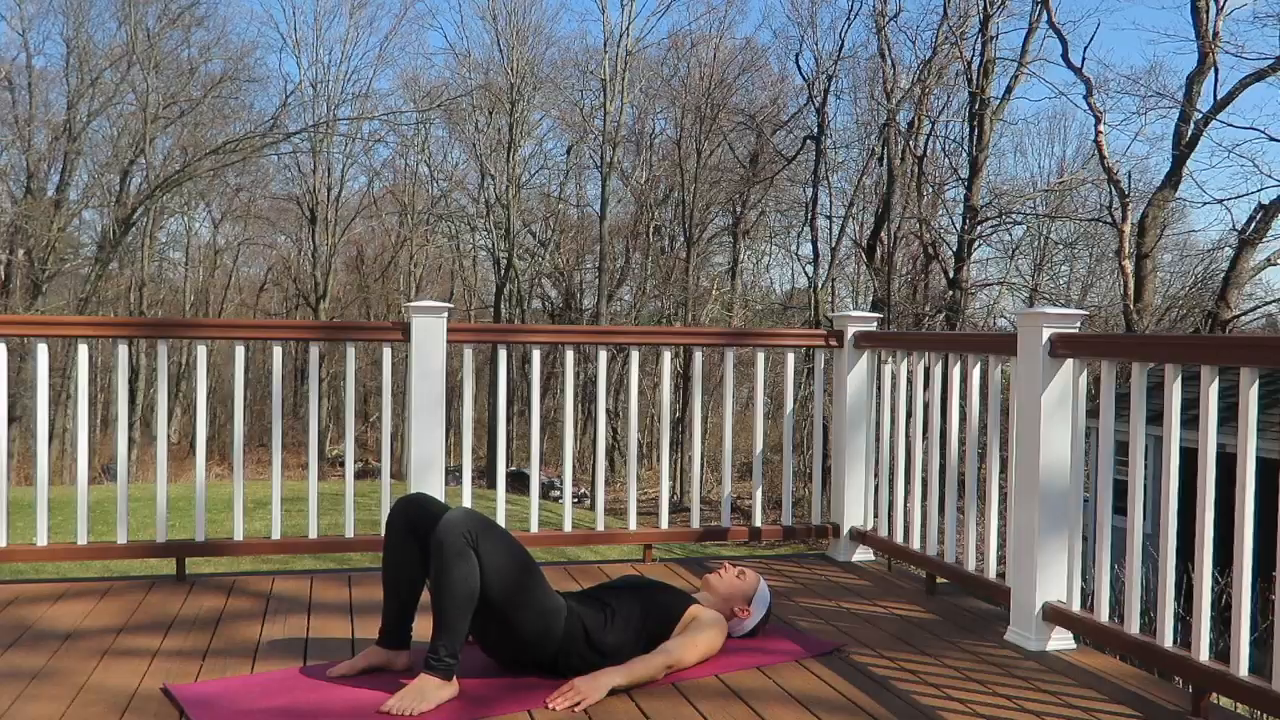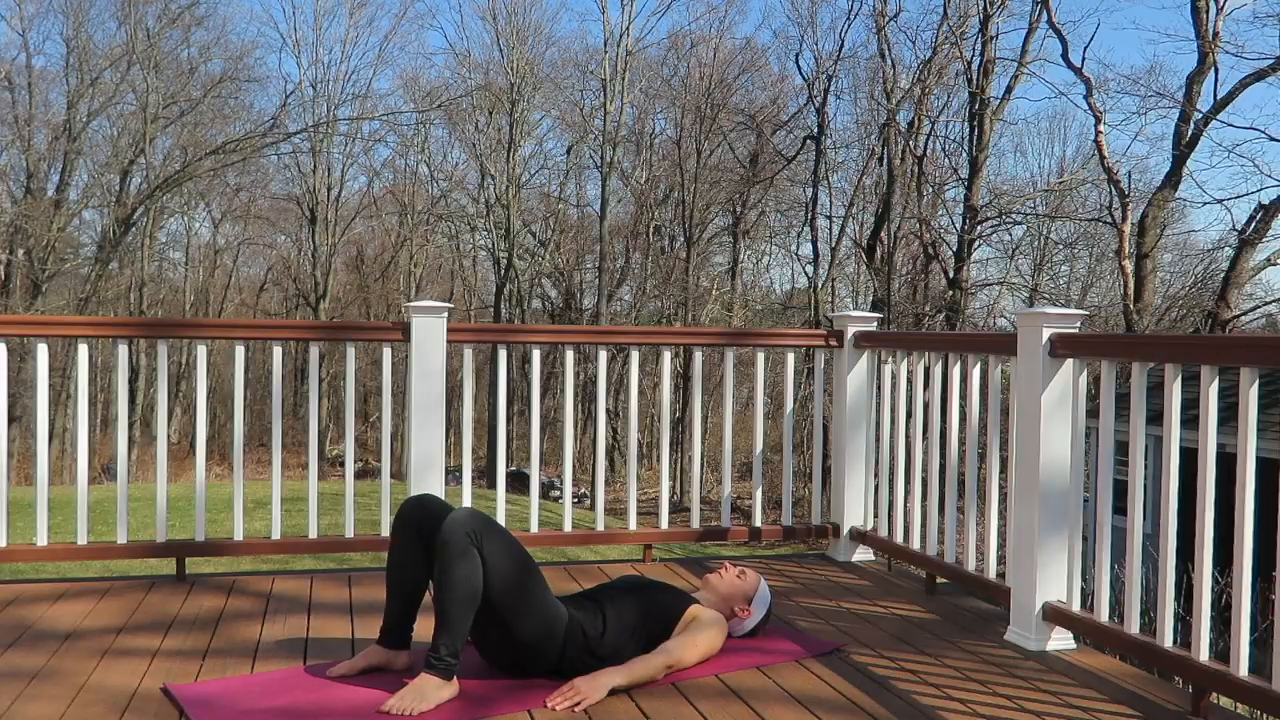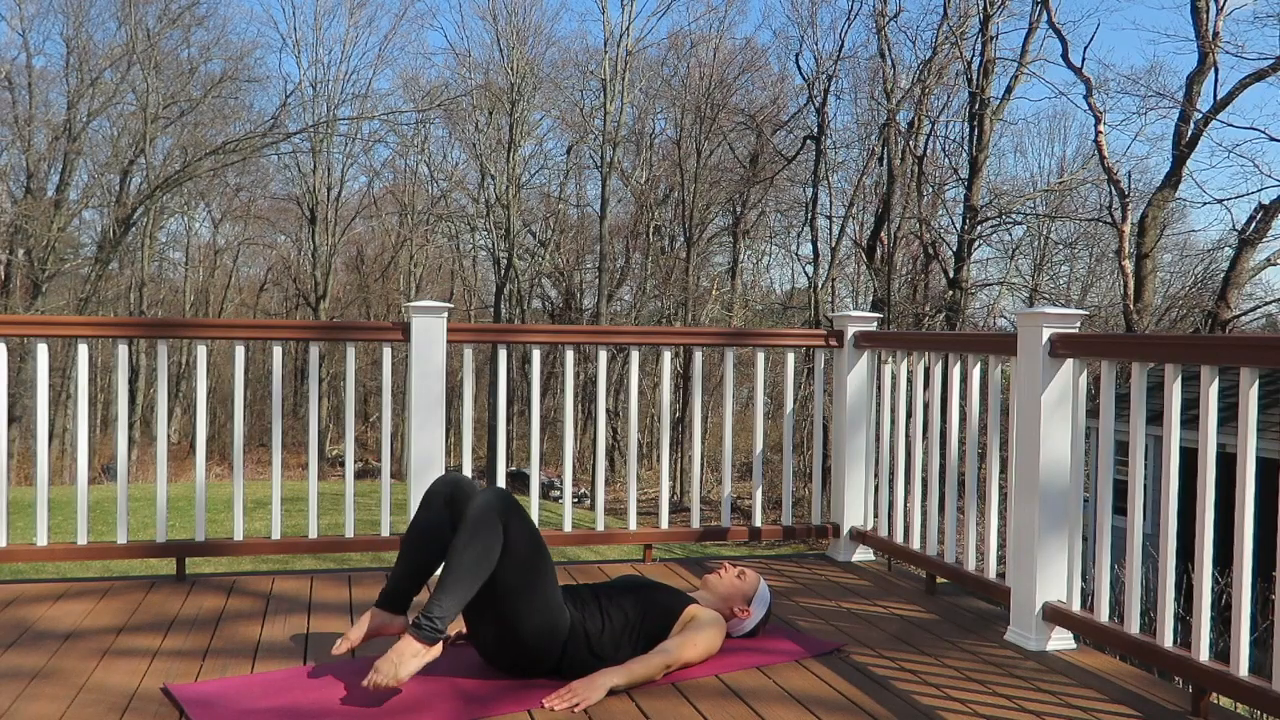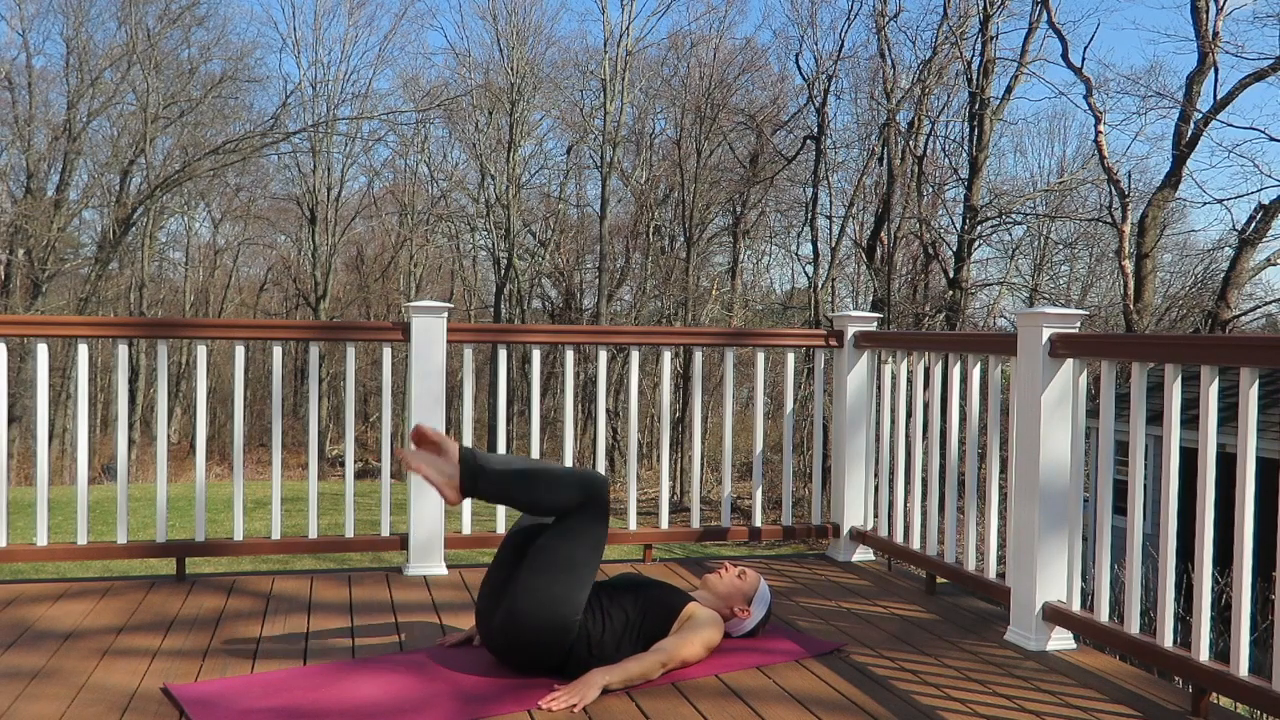
dt=0.7s
person 1, frame 1
left shoulder: (709, 624)
right shoulder: (666, 601)
left elbow: (666, 660)
left wrist: (607, 677)
right wrist: (473, 619)
left hip: (555, 638)
right hip: (527, 624)
left knee: (459, 526)
right knee: (413, 510)
left ankle: (440, 675)
right ankle: (392, 646)
person 1, frame 2
left shoulder: (709, 625)
right shoulder: (660, 599)
left elbow: (666, 660)
left wrist: (607, 677)
right wrist: (468, 619)
left hip: (551, 642)
right hip: (526, 629)
left knee: (464, 526)
right knee: (421, 510)
left ankle: (440, 675)
right ankle: (392, 646)
person 1, frame 3
left shoulder: (708, 624)
right shoulder: (658, 597)
left elbow: (665, 660)
left wrist: (606, 677)
right wrist: (477, 612)
left hip: (546, 639)
right hip: (510, 627)
left knee: (494, 503)
right knee: (452, 488)
left ankle: (425, 636)
right ankle: (389, 611)
person 1, frame 4
left shoulder: (707, 624)
right shoulder: (655, 600)
left elbow: (662, 659)
left wrist: (601, 676)
right wrist: (489, 623)
left hip: (542, 632)
right hip: (518, 624)
left knee: (590, 485)
left ankle: (465, 474)
right ankle: (460, 466)
